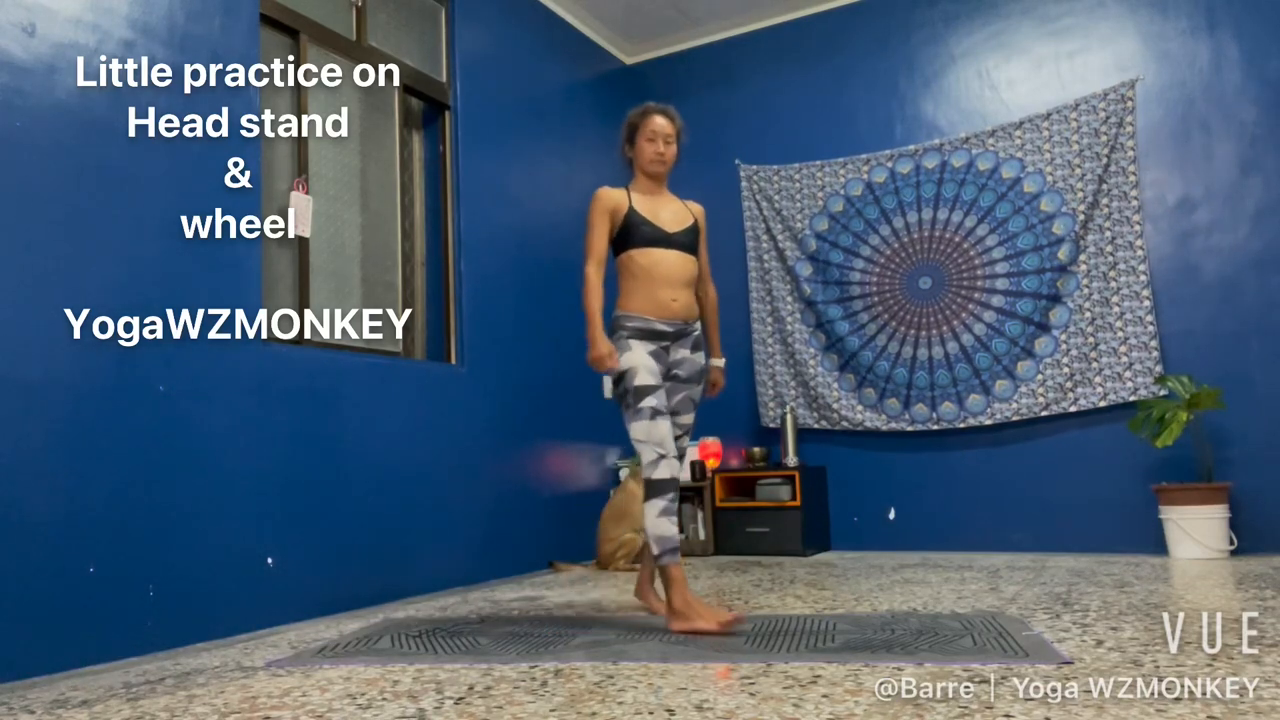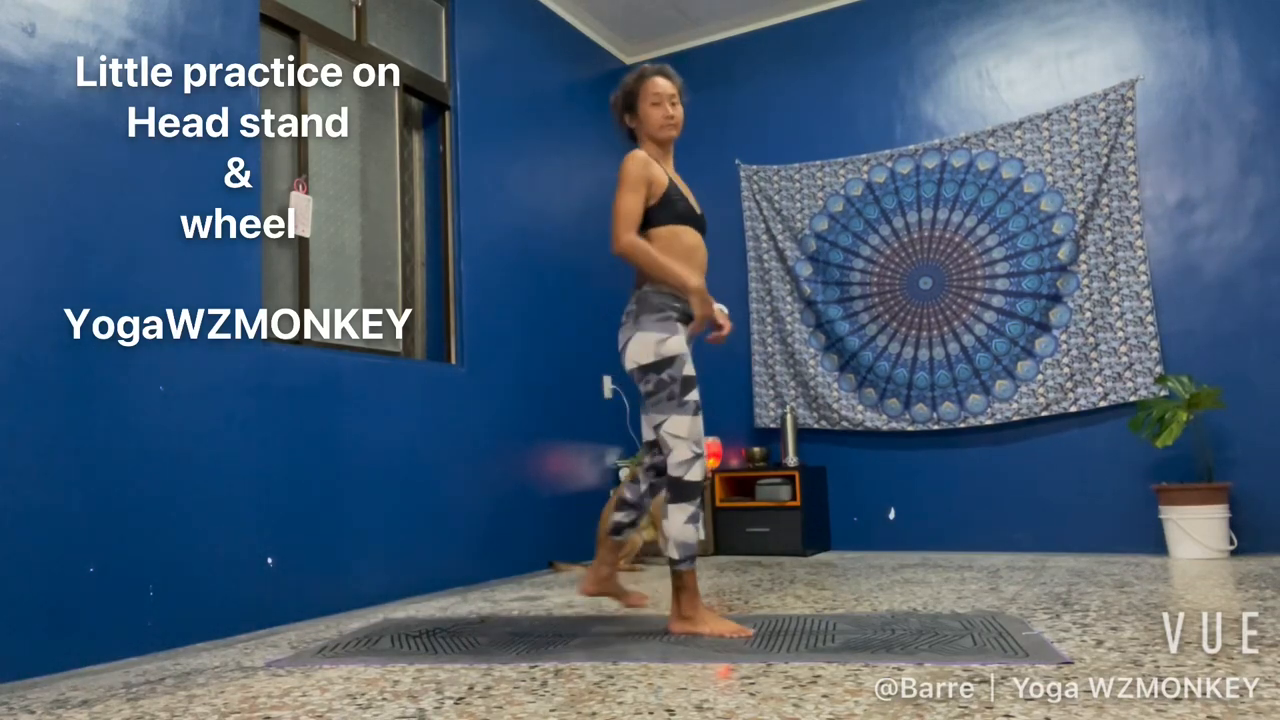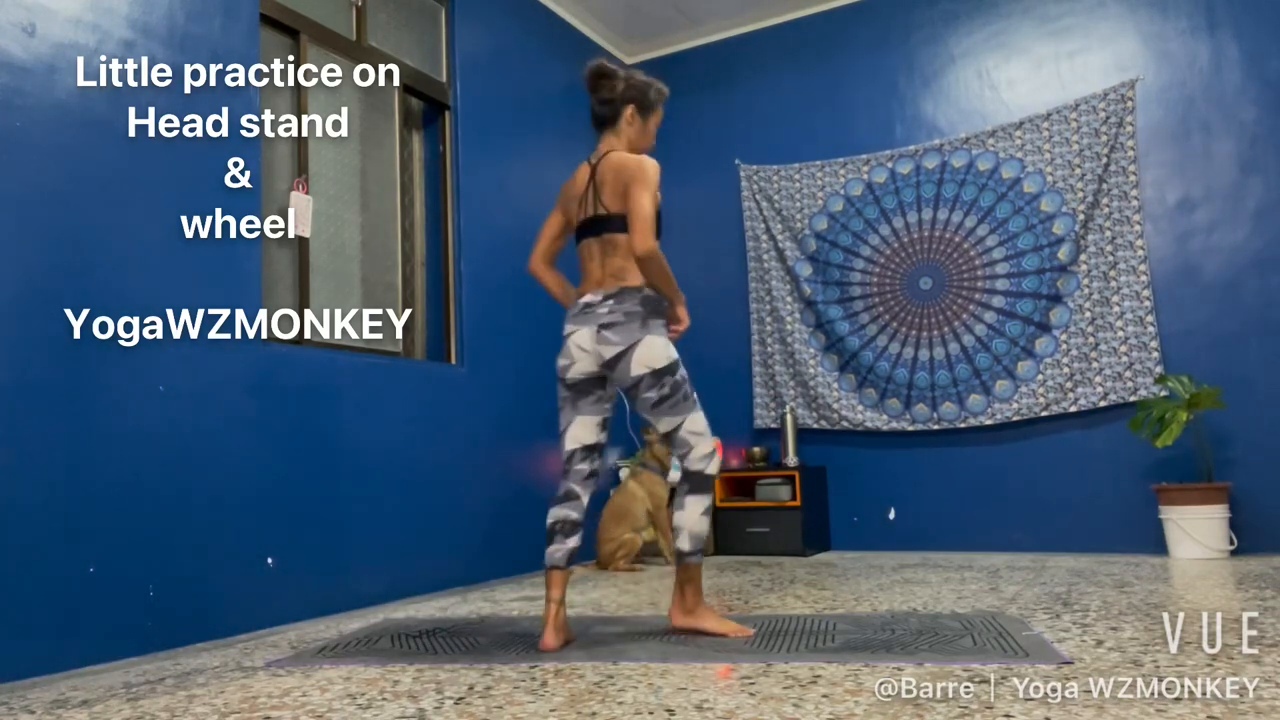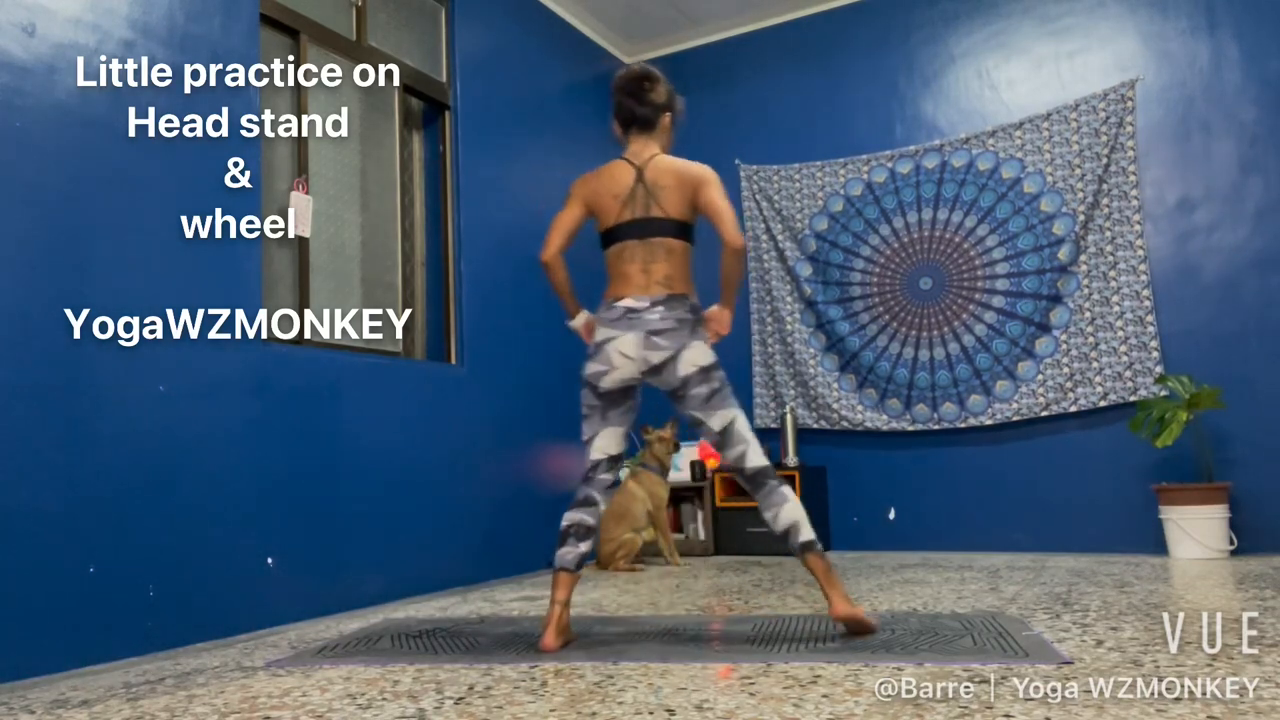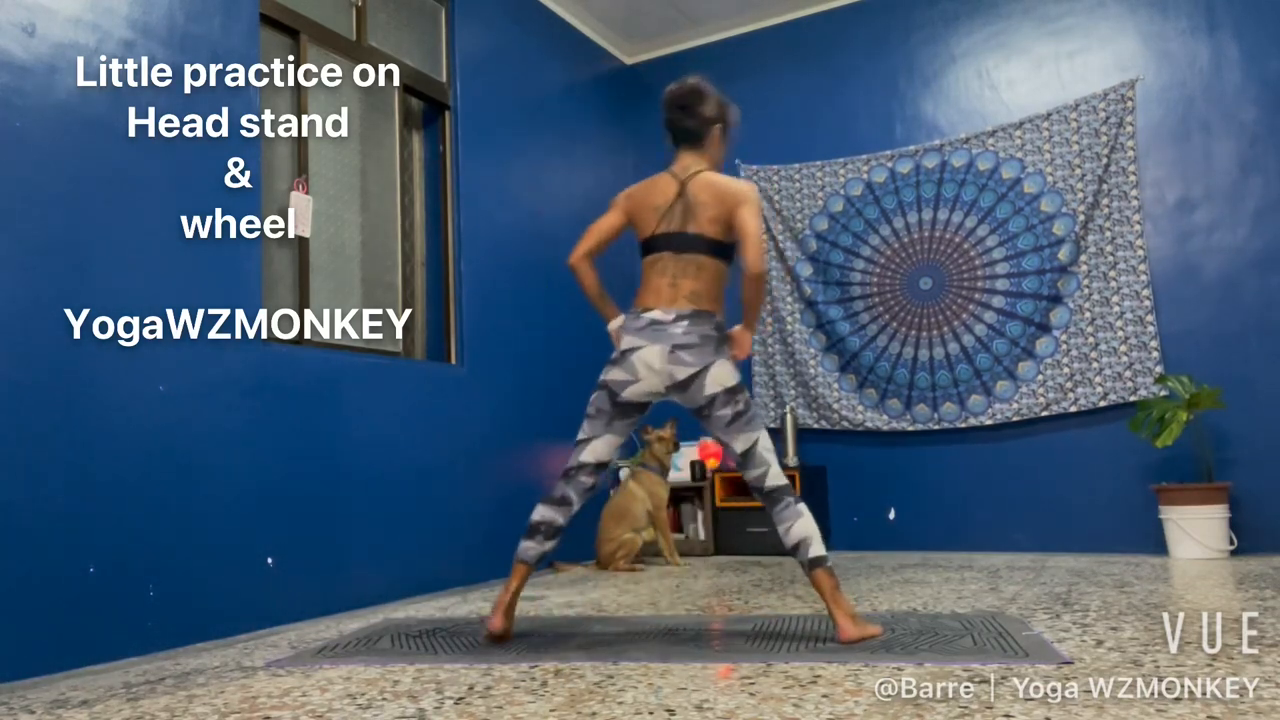
dt=0.5s
person 1, frame 1
left shoulder: (694, 211)
right shoulder: (610, 199)
right elbow: (593, 268)
left wrist: (715, 356)
right wrist: (596, 334)
left hip: (687, 341)
right hip: (637, 337)
left knee: (672, 466)
right knee: (659, 464)
left ankle: (647, 580)
right ankle: (683, 602)
person 1, frame 2
left shoulder: (669, 173)
right shoulder: (638, 162)
right elbow: (623, 239)
left wrist: (707, 303)
right wrist: (688, 287)
left hip: (668, 324)
right hip: (656, 323)
left knee: (658, 461)
right knee: (685, 463)
left ankle: (601, 566)
right ankle: (688, 609)
person 1, frame 3
left shoulder: (575, 183)
right shoulder: (639, 168)
left elbow: (538, 262)
right elbow: (642, 247)
right wrist: (675, 299)
left hip: (581, 330)
right hip: (634, 325)
left knee: (577, 473)
right knee: (700, 456)
left ankle: (553, 619)
right ankle: (688, 602)
person 1, frame 4
left shoulder: (592, 184)
right shoulder: (695, 175)
left elbow: (550, 256)
right elbow: (735, 244)
left wrist: (579, 317)
right wrist: (726, 306)
left hip: (615, 334)
right hip: (678, 331)
left knee: (594, 478)
right knee: (755, 466)
left ankle: (555, 621)
right ankle: (836, 598)
person 1, frame 5
left shoulder: (636, 195)
right shoulder: (736, 192)
left elbow: (579, 258)
right elbow: (757, 267)
left wrist: (615, 322)
right wrist: (750, 327)
left hip: (640, 345)
right hip: (701, 347)
left knee: (577, 476)
right knee: (773, 482)
left ankle: (505, 606)
right ankle: (842, 615)
